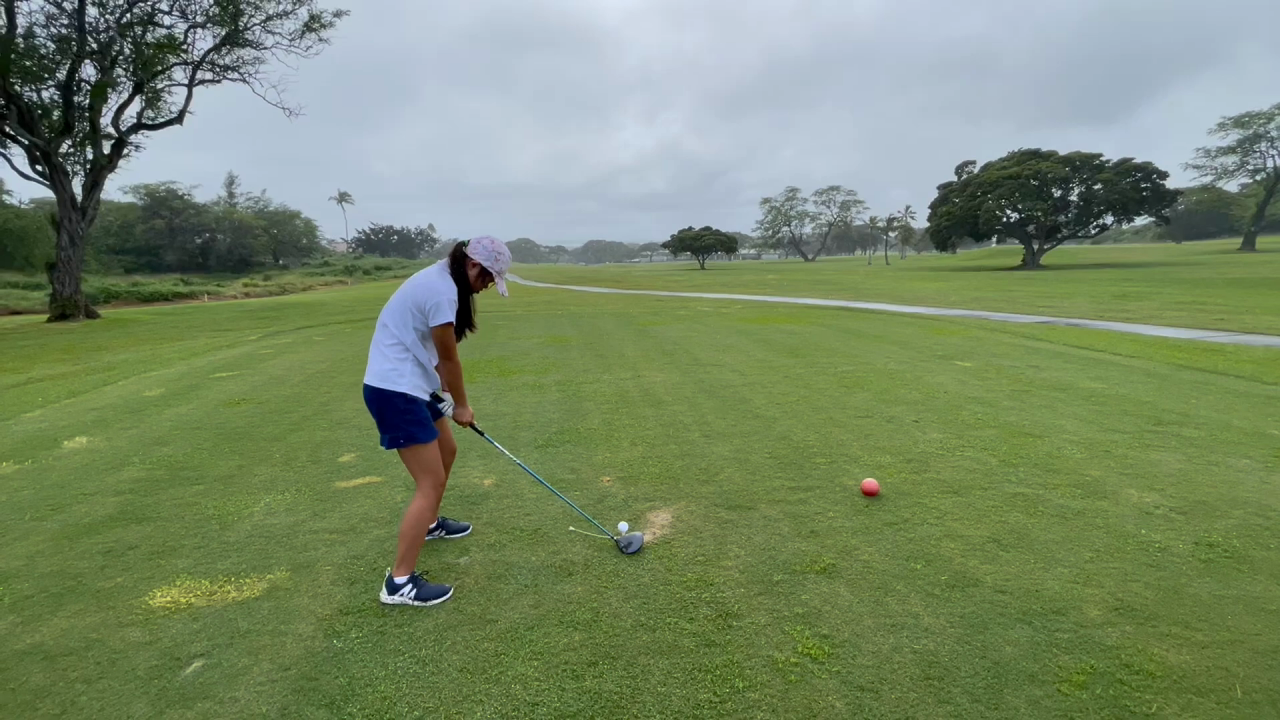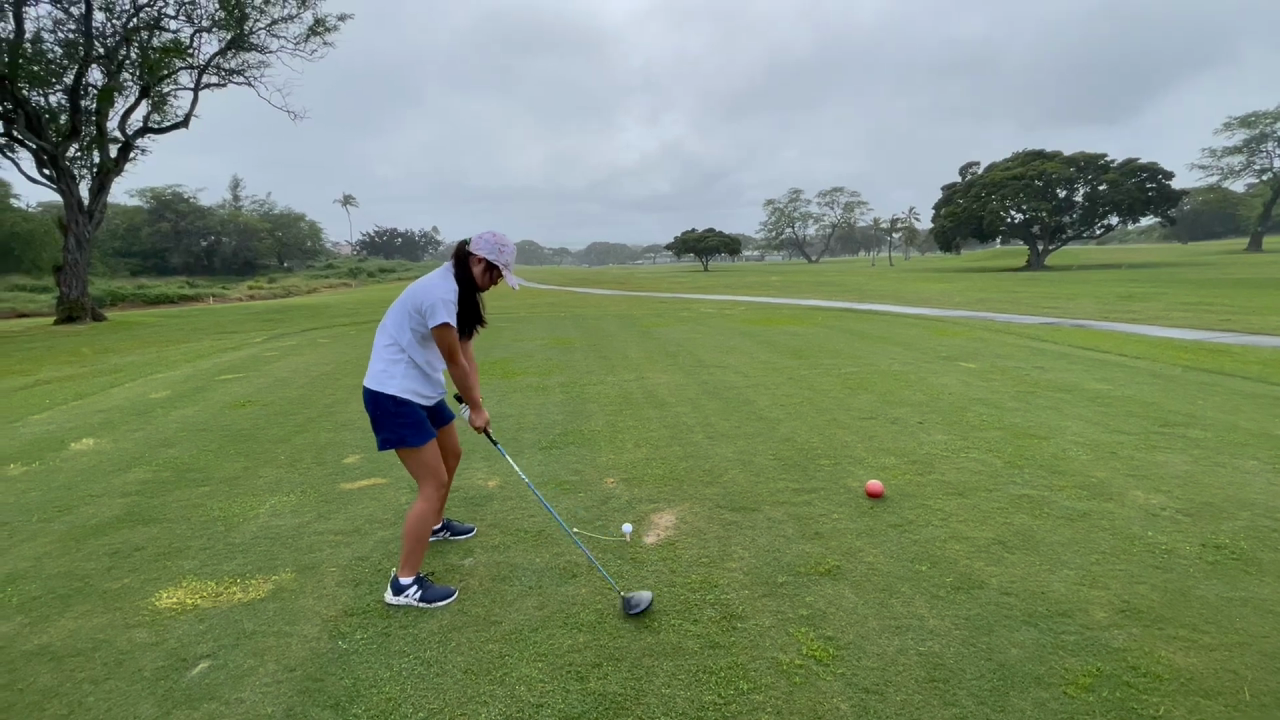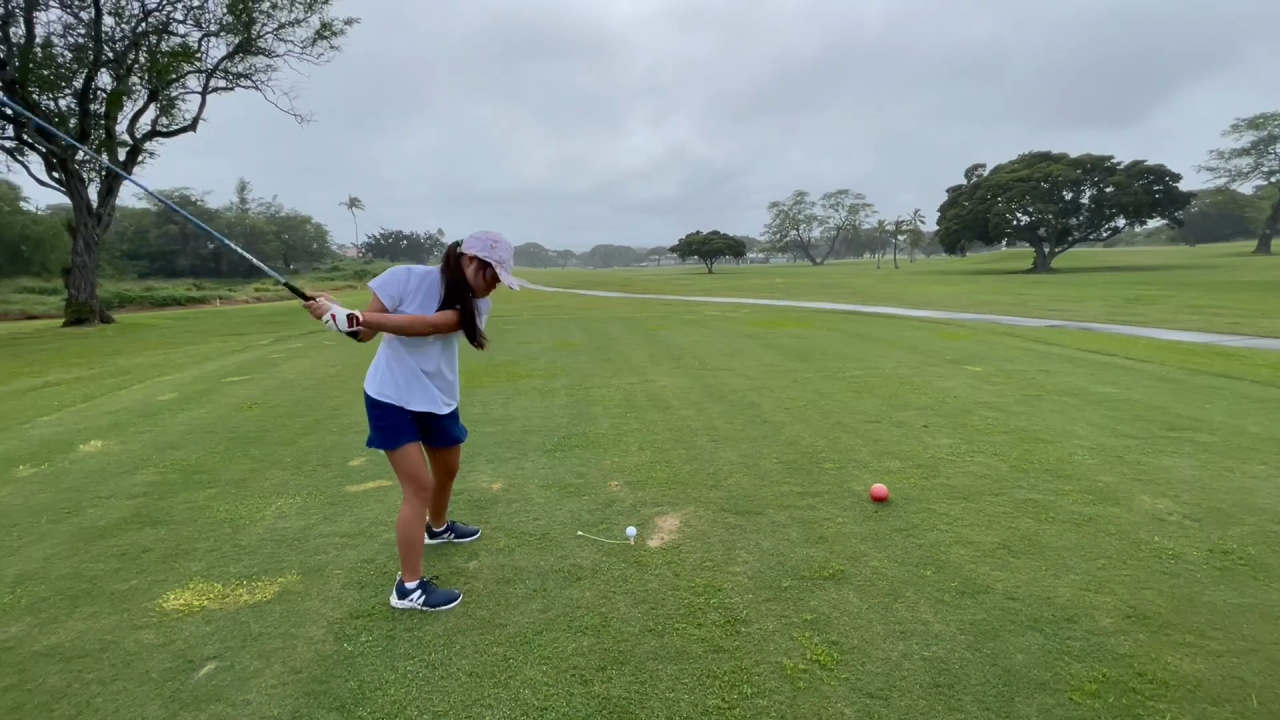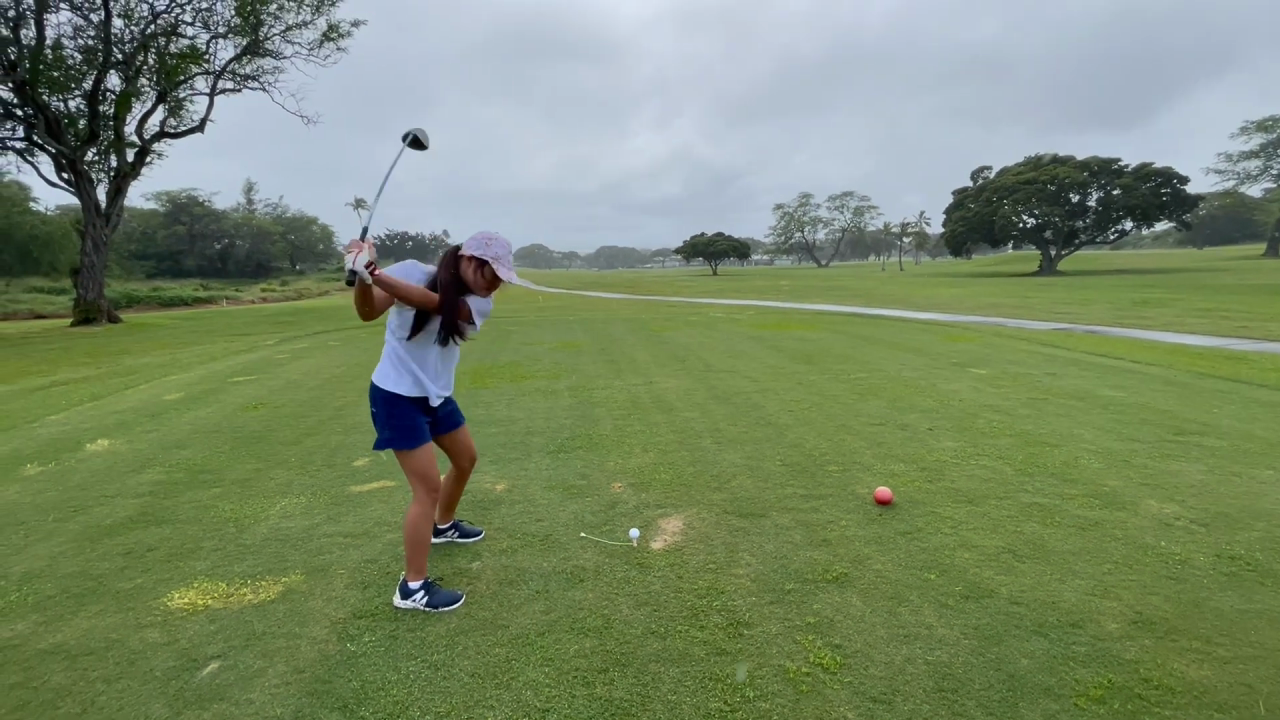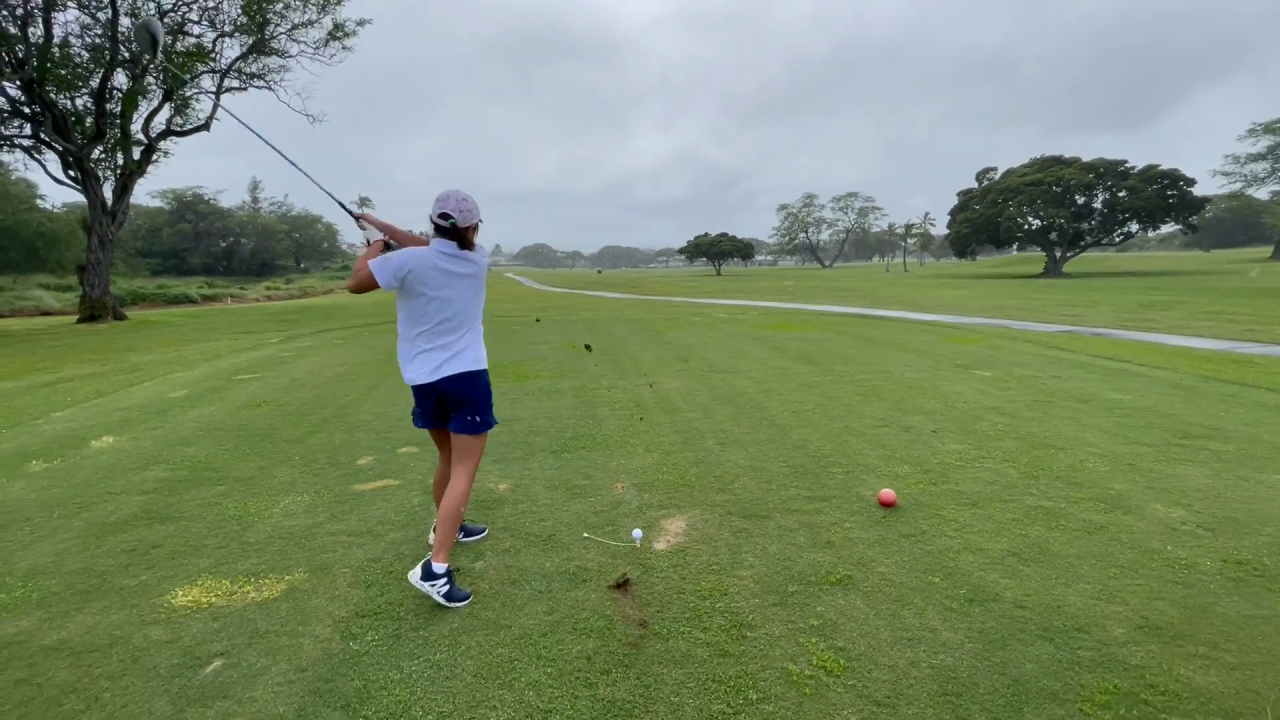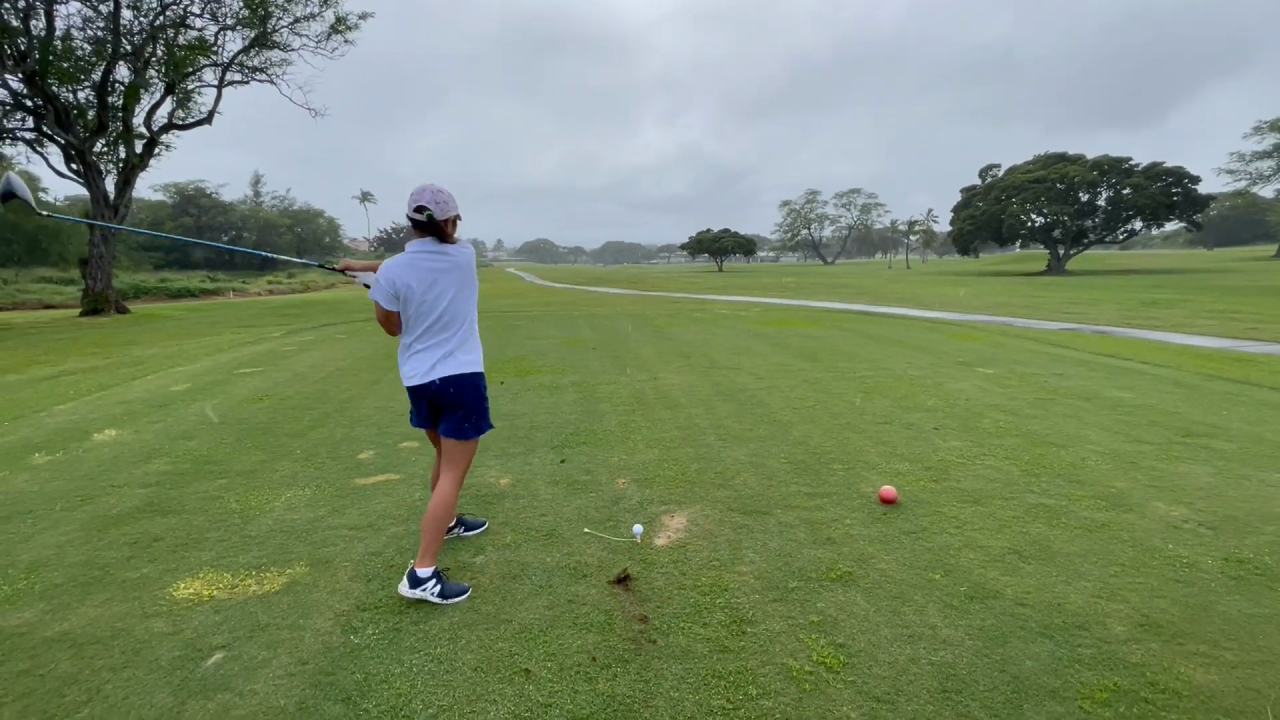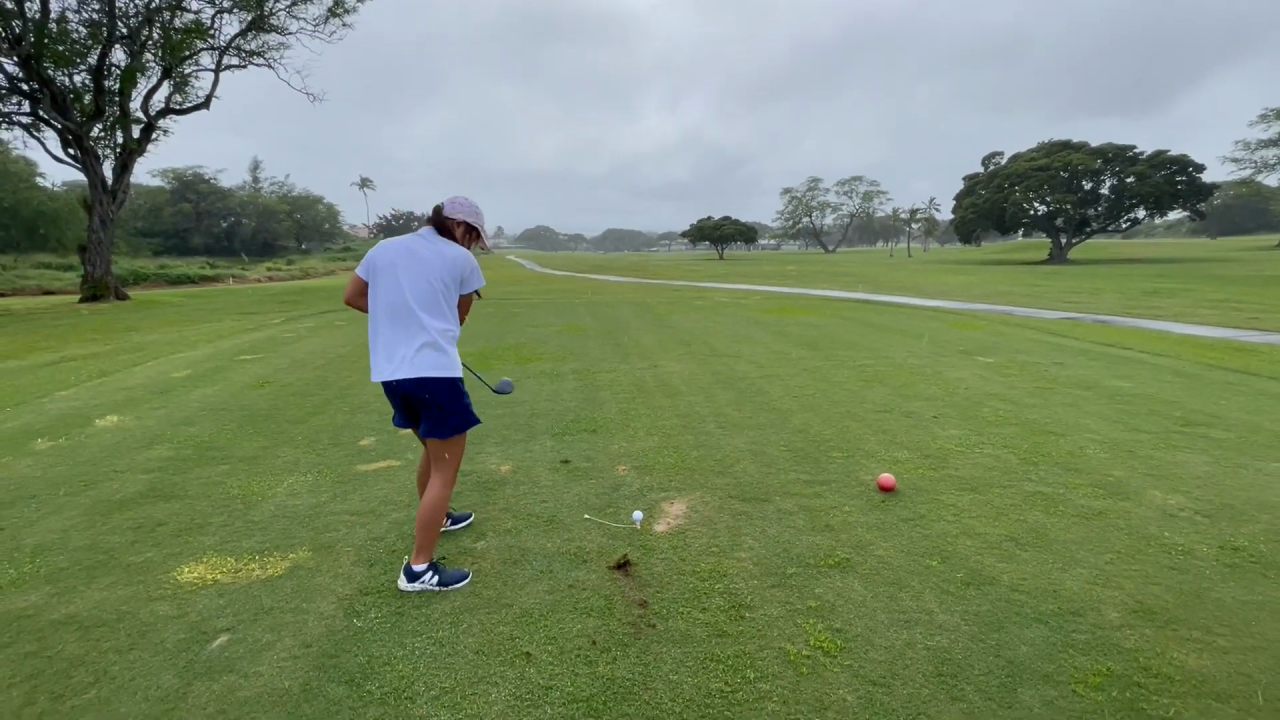
dt=0.5s
person 1, frame 1
left shoulder: (442, 279)
right shoulder: (442, 292)
right elbow: (450, 358)
left wrist: (446, 393)
right wrist: (462, 405)
left hip: (412, 385)
right hip: (394, 391)
left knee: (445, 452)
right knee: (430, 481)
left ankle: (431, 523)
right ankle: (399, 581)
person 1, frame 2
left shoulder: (463, 290)
right shoulder: (441, 293)
left elbow: (465, 348)
right elbow: (455, 362)
left wrist: (476, 401)
right wrist: (476, 407)
left hip: (423, 391)
right hip: (394, 395)
left knee: (451, 455)
right knee: (432, 483)
left ankle: (436, 525)
right ankle: (404, 584)
person 1, frame 3
left shoulder: (477, 305)
right shoulder: (404, 278)
left elbow: (422, 326)
right elbow: (365, 330)
left wrist: (359, 319)
right wrist: (339, 314)
left hip: (440, 403)
right hip: (389, 398)
left knee: (448, 470)
right knee: (417, 488)
left ankle: (437, 527)
right ankle: (409, 587)
person 1, frame 4
left shoulder: (478, 304)
right shoulder: (414, 272)
left elbow: (424, 298)
right elbow: (368, 311)
left wrist: (372, 272)
right wrist: (364, 269)
left hip: (433, 392)
right hip: (395, 394)
left knee: (465, 458)
right knee: (428, 487)
left ankle: (443, 526)
right ankle: (412, 587)
person 1, frame 5
left shoulder: (409, 261)
right shoulder: (478, 262)
left elbow: (354, 284)
left wrist: (375, 253)
right wrist: (381, 224)
left hip: (424, 380)
right hip: (467, 376)
left knee: (449, 456)
right knee: (464, 471)
left ankle: (446, 526)
right ankle: (435, 567)
person 1, frame 6
left shoulder: (391, 271)
right shoulder: (464, 255)
left elbow: (392, 327)
right wrist: (369, 267)
left hip: (419, 380)
right hip: (462, 377)
left knee: (445, 457)
right knee: (452, 475)
left ankle: (446, 521)
right ankle: (421, 574)
person 1, frame 7
left shoulder: (384, 249)
right shoulder: (461, 260)
left elbow: (353, 297)
right elbow: (459, 318)
left hip: (392, 375)
right hip: (435, 374)
left knee: (434, 449)
right knee: (445, 469)
left ankle: (436, 515)
right ankle: (418, 568)
